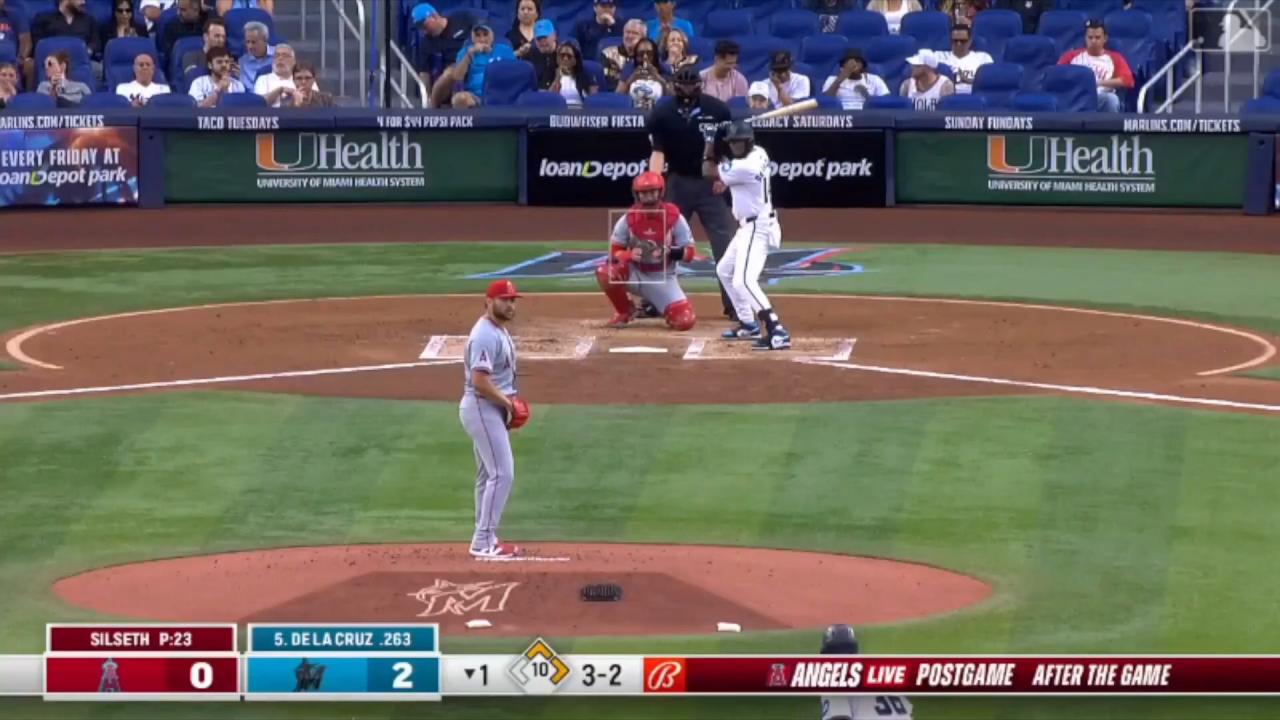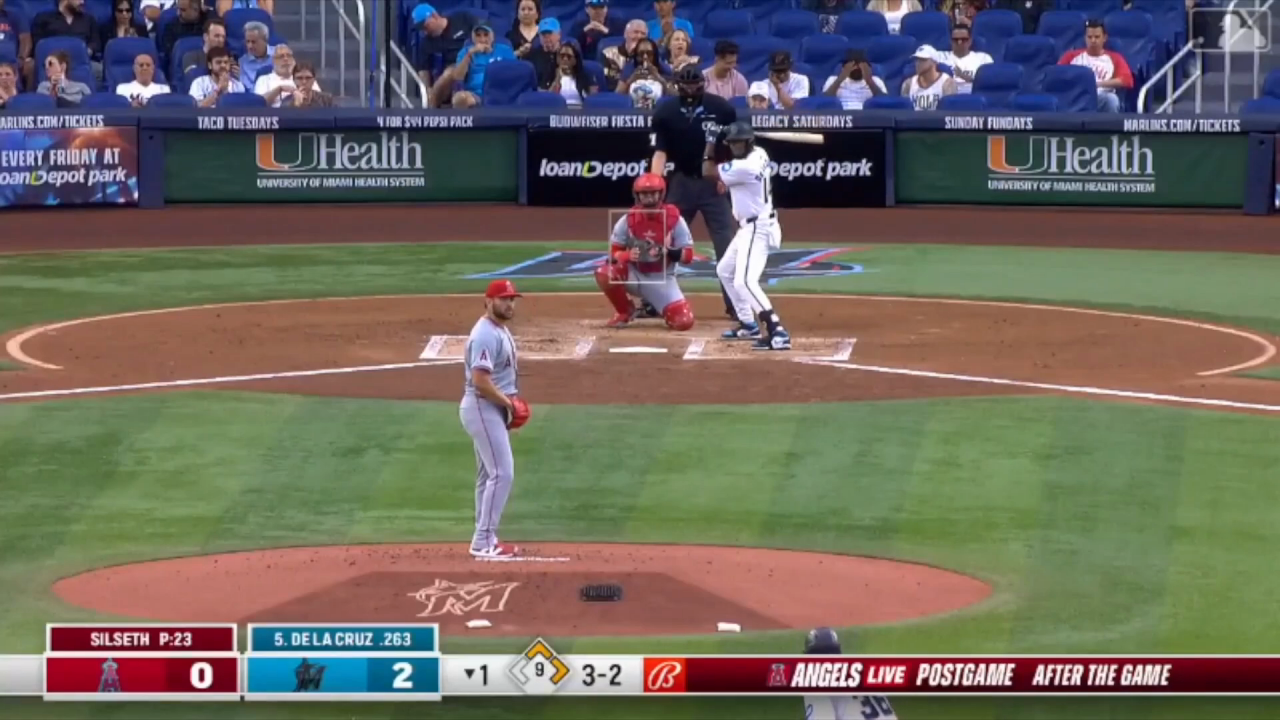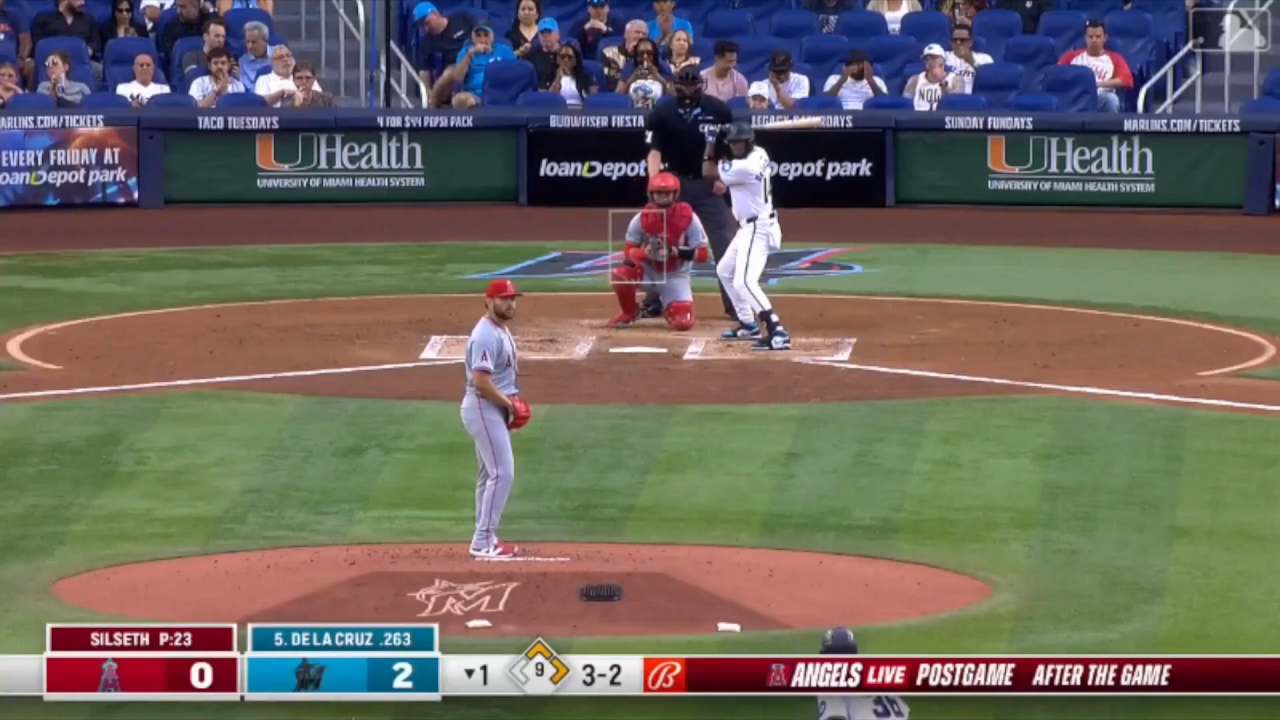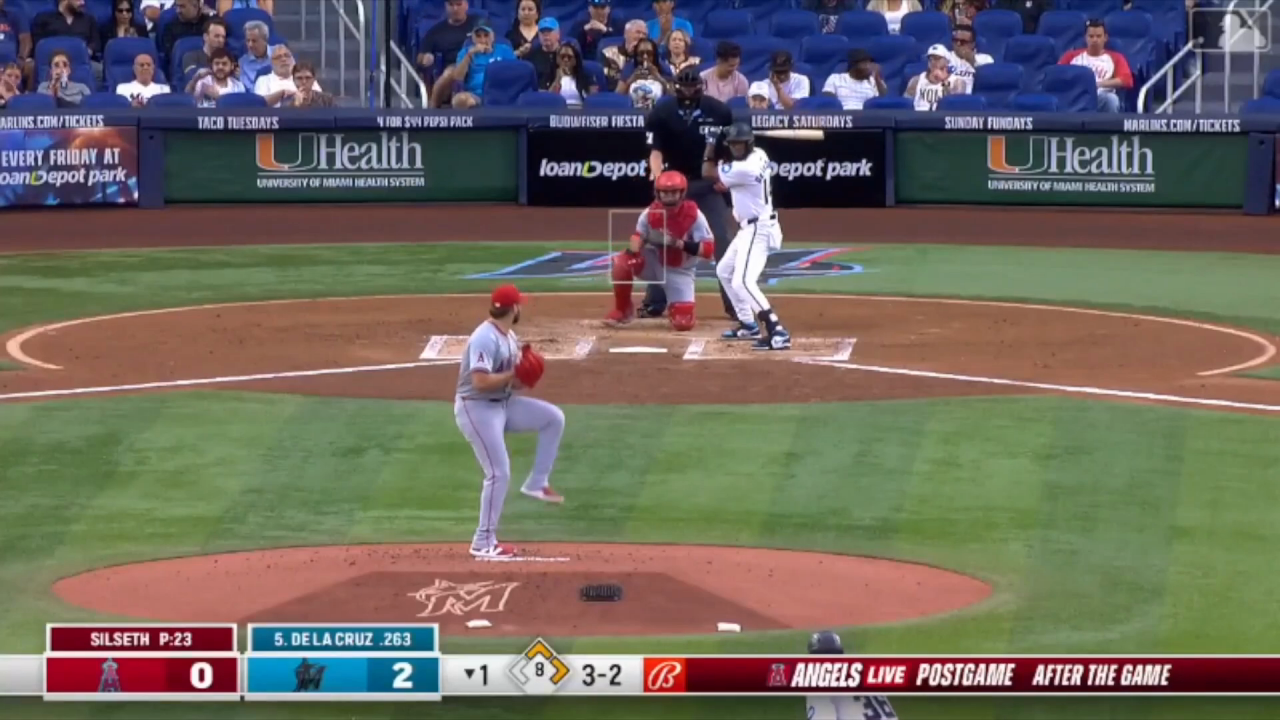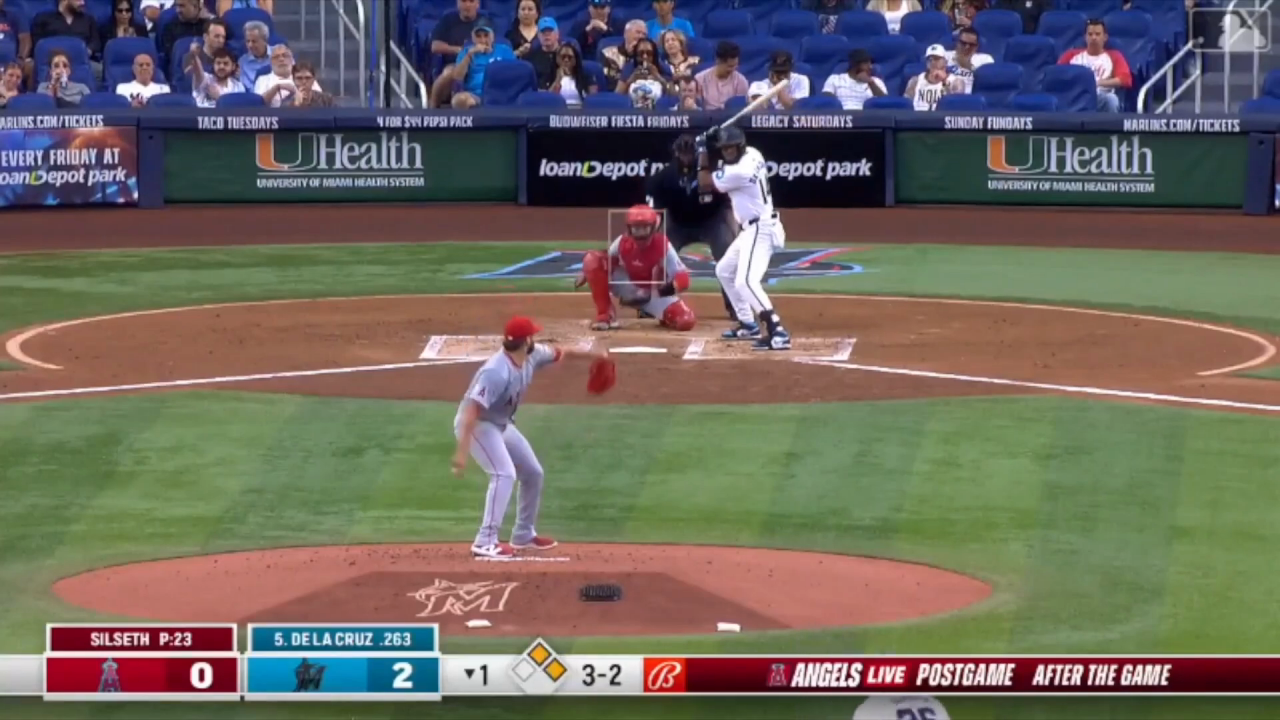
dt=0.5s
person 1, frame 1
left shoulder: (500, 331)
right shoulder: (485, 335)
right elbow: (480, 381)
left wrist: (510, 405)
right wrist: (510, 404)
left hip: (491, 409)
right hip: (482, 409)
left knee: (489, 475)
right knee: (502, 473)
left ankle: (485, 539)
right ankle: (483, 542)
person 1, frame 2
left shoulder: (501, 330)
right shoulder: (485, 334)
right elbow: (480, 381)
left wrist: (511, 402)
right wrist: (510, 403)
left hip: (493, 409)
right hip: (483, 409)
left knee: (489, 475)
right knee: (502, 474)
left ankle: (485, 538)
right ankle: (483, 542)
person 1, frame 3
left shoulder: (502, 330)
right shoulder: (486, 335)
right elbow: (481, 381)
left wrist: (512, 404)
right wrist: (510, 404)
left hip: (495, 409)
right hip: (484, 409)
left knee: (491, 474)
right knee: (502, 474)
left ankle: (486, 539)
right ankle: (482, 542)
person 1, frame 4
left shoulder: (509, 336)
right shoulder: (484, 338)
left elbow: (514, 372)
right elbow: (482, 382)
left wrist: (526, 367)
right wrist: (513, 374)
left hip: (503, 404)
right hip: (477, 409)
left knee: (554, 418)
right knee: (498, 474)
left ankle: (537, 483)
right ankle: (483, 542)
person 1, frame 5
left shoulder: (532, 357)
right shoulder: (497, 372)
left elbow: (558, 353)
right elbow: (471, 411)
left wrist: (593, 354)
right wrist: (462, 451)
left hip: (500, 425)
right hip: (480, 426)
left knee: (534, 474)
right knee: (505, 476)
left ankle: (524, 534)
right ankle: (485, 542)
person 2, frame 1
left shoulder: (716, 108)
right shoulder: (662, 113)
right elbow: (658, 151)
left hip: (709, 182)
right hip: (677, 182)
left knee: (723, 242)
left ankle: (733, 303)
person 2, frame 2
left shoulder: (721, 107)
right shoulder: (666, 111)
right elbow: (660, 151)
left hip: (713, 182)
right hip: (681, 181)
left knee: (726, 243)
left ankle: (735, 304)
person 2, frame 3
left shoulder: (718, 109)
right shoulder: (662, 112)
right elbow: (655, 150)
right wrist: (654, 178)
left hip: (709, 183)
left knee: (723, 242)
left ankle: (734, 303)
right ankle: (653, 301)
person 2, frame 4
left shoulder: (718, 110)
right shoulder: (662, 112)
right elbow: (656, 150)
right wrist: (657, 176)
left hip: (709, 183)
left knee: (722, 241)
left ankle: (734, 303)
right ankle: (654, 303)
person 2, frame 5
right shoulder: (664, 176)
left elbow: (728, 207)
left wrist: (734, 236)
left hip: (711, 222)
right hip: (678, 224)
left knee: (728, 254)
person 3, frame 1
left shoulder: (745, 167)
right shoulder: (759, 153)
left elbow: (709, 172)
right elbow: (728, 161)
right wrist: (719, 145)
left hip: (757, 228)
right hip: (750, 226)
left knee: (743, 280)
right knee: (725, 270)
left ankle: (777, 332)
right ankle: (748, 324)
person 3, frame 2
left shoulder: (745, 167)
right shoulder: (759, 154)
left elbow: (708, 171)
right elbow: (730, 162)
left wrist: (710, 144)
left hip: (758, 229)
right hip: (749, 227)
left knee: (744, 281)
right knee: (725, 271)
left ankle: (778, 333)
right ankle: (748, 324)
person 3, frame 3
left shoulder: (745, 167)
right shoulder: (759, 154)
right elbow: (728, 162)
right wrist: (720, 145)
left hip: (758, 229)
right hip: (750, 227)
left knee: (744, 281)
right knee: (725, 271)
left ankle: (778, 332)
right ankle: (749, 324)
person 3, frame 4
left shoulder: (745, 169)
right shoulder: (758, 155)
left elbow: (709, 173)
right elbow: (728, 161)
left wrist: (710, 144)
left hip: (758, 230)
right hip: (750, 228)
left knee: (742, 281)
right knee: (724, 271)
left ankle: (777, 333)
right ankle: (749, 324)
person 3, frame 5
left shoulder: (739, 171)
right shoulder: (753, 154)
left elbow: (705, 183)
left wrist: (702, 151)
right wrist: (713, 141)
left hip: (761, 230)
right hip: (754, 229)
left knee: (746, 281)
right knee: (725, 271)
left ankle: (778, 333)
right ankle: (749, 325)
